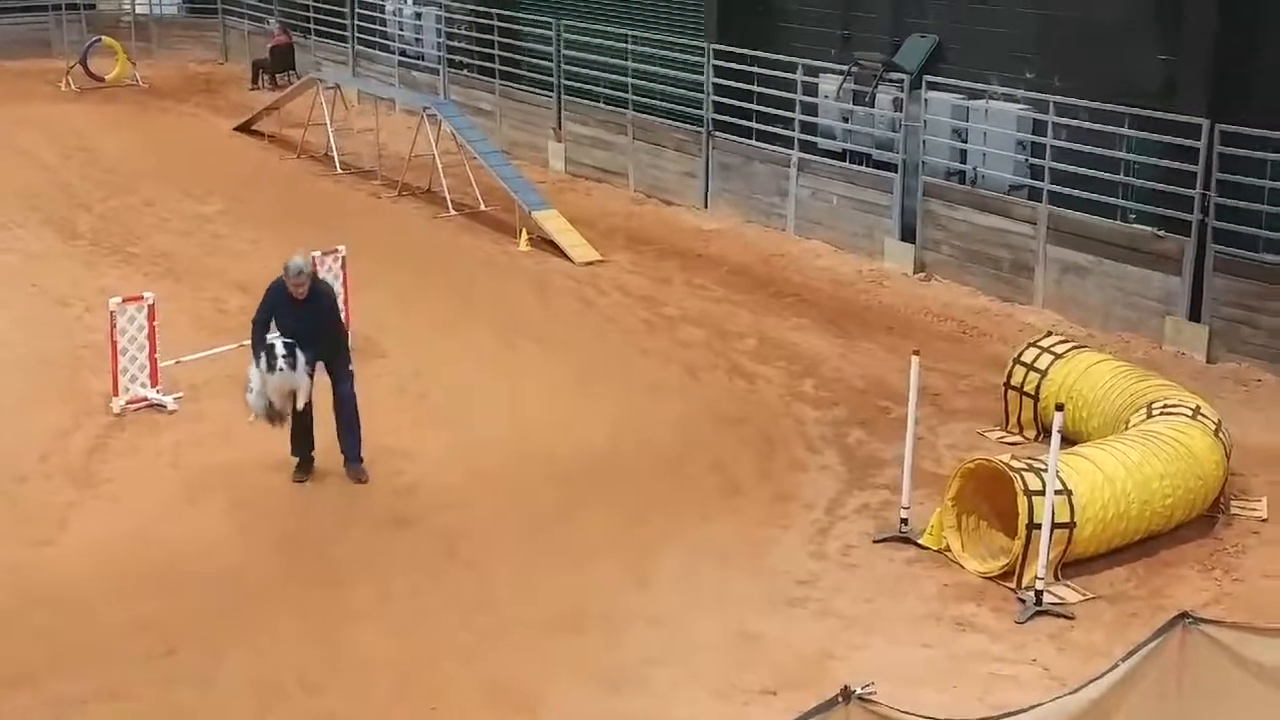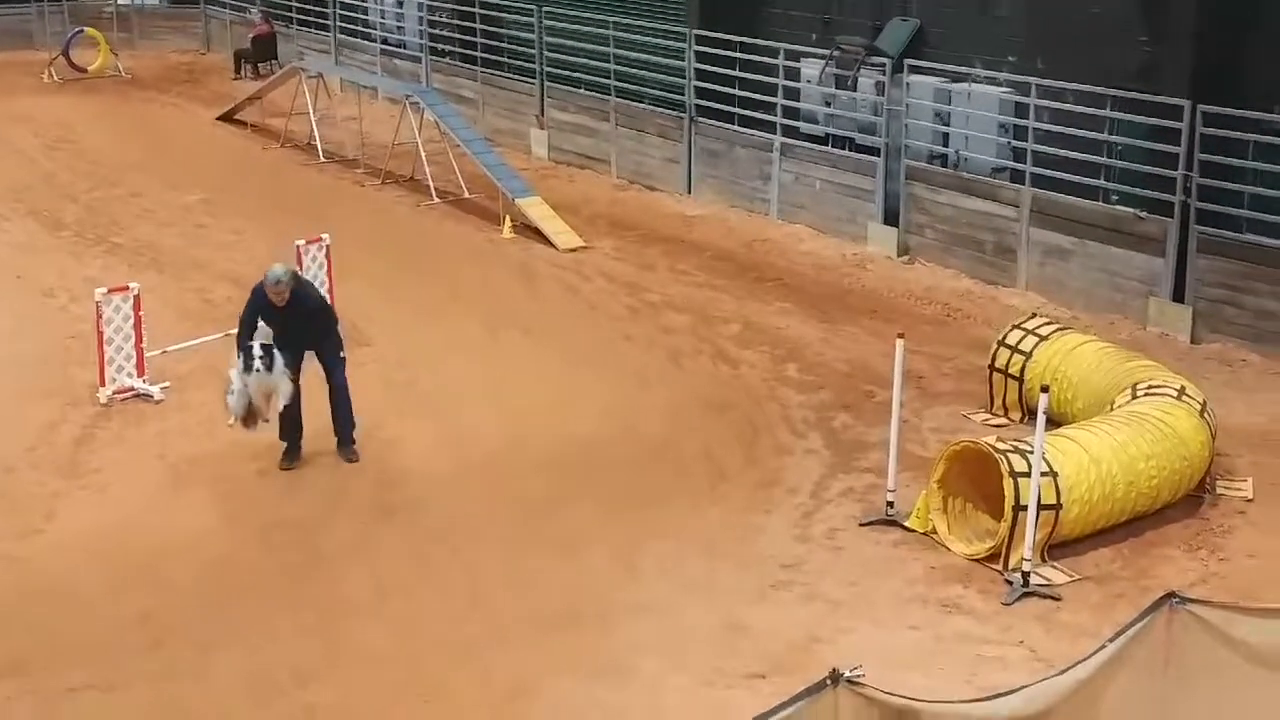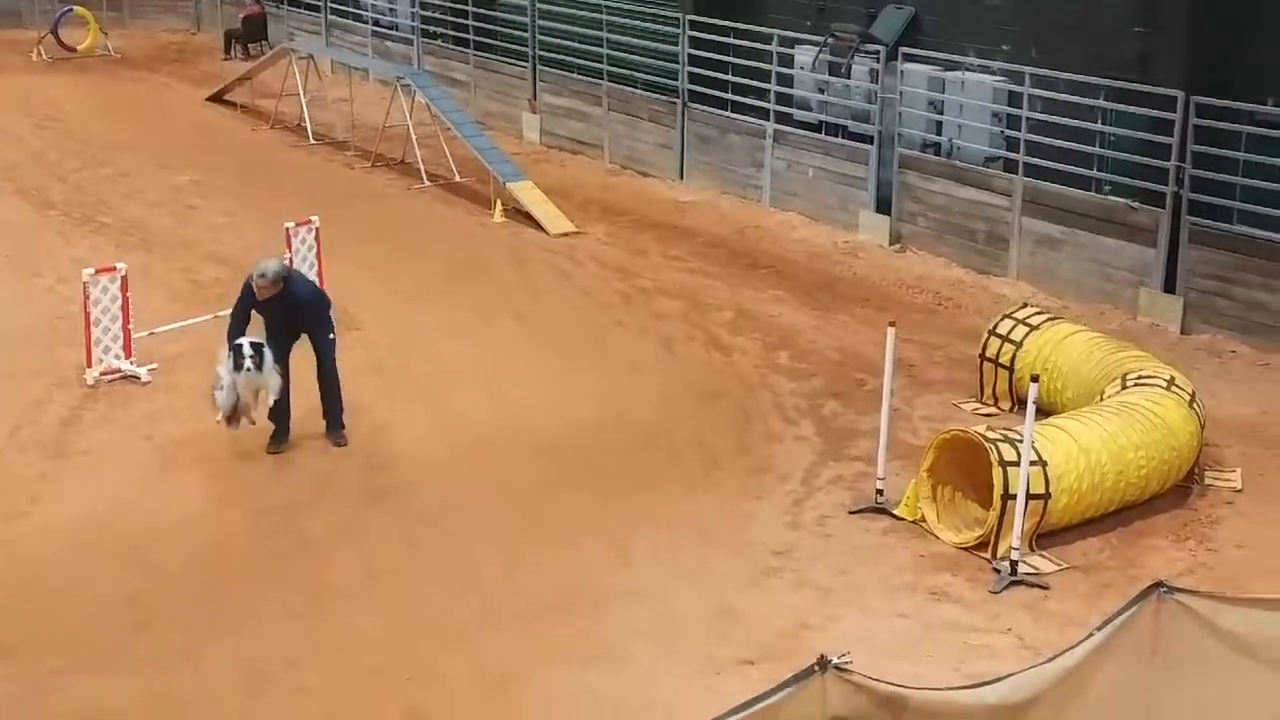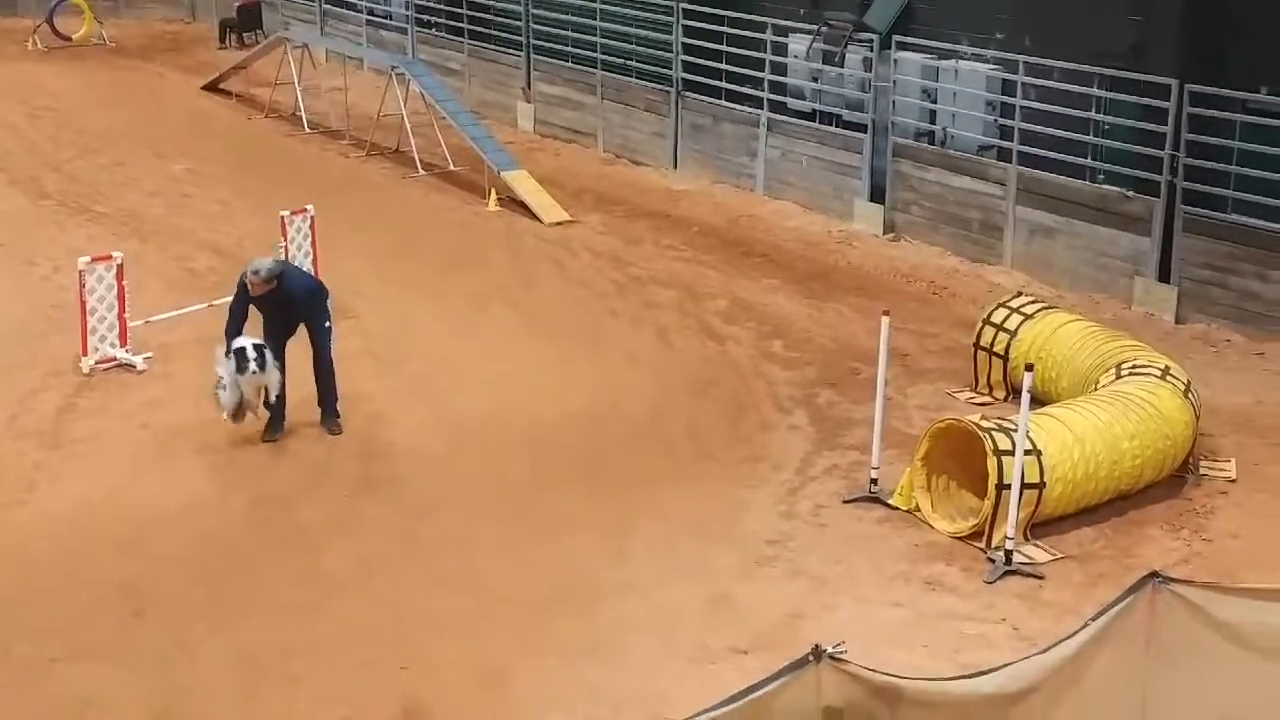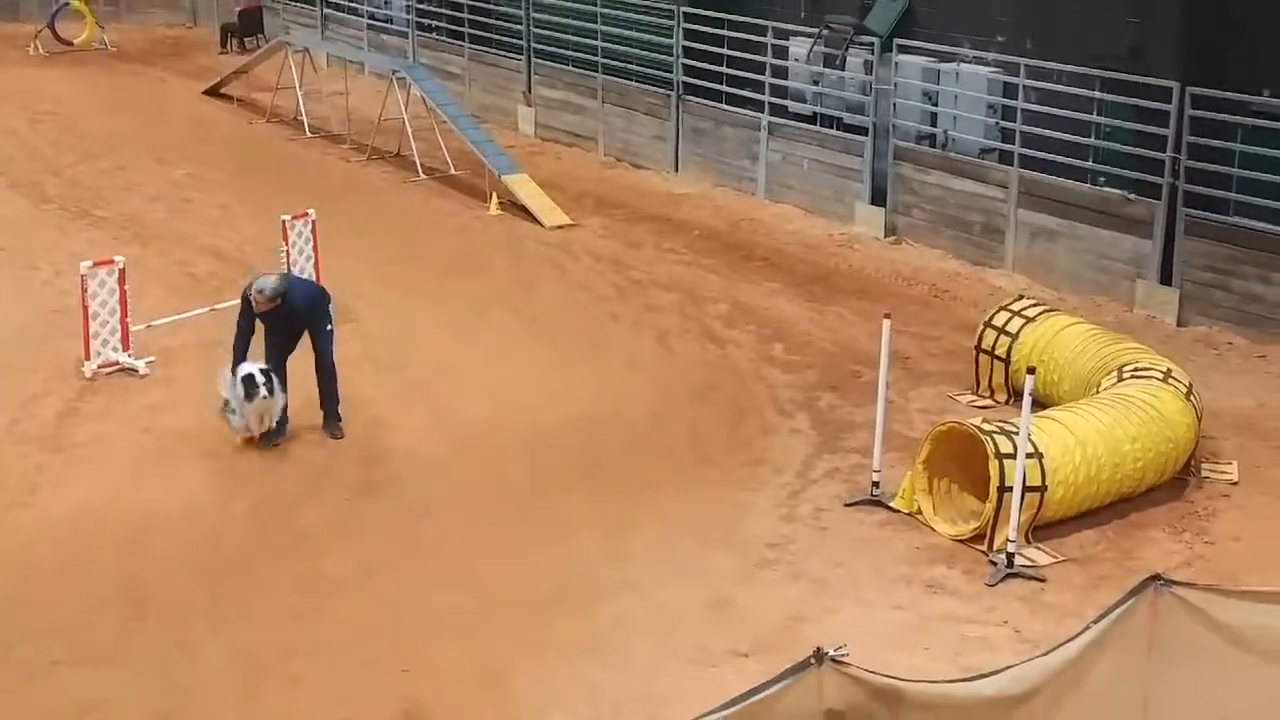
dt=0.2s
person 1, frame 1
left shoulder: (324, 294)
right shoulder: (275, 291)
left elbow: (329, 334)
right elbow: (259, 326)
left wrist: (306, 363)
left hip: (331, 347)
right hip: (296, 348)
left knee: (344, 396)
left ankle: (353, 459)
right ankle: (304, 459)
person 1, frame 2
left shoulder: (309, 296)
right shoulder: (259, 294)
left elbow: (317, 332)
right elbow: (246, 327)
left wrist: (285, 361)
left hip: (322, 335)
right hip: (286, 338)
left knee: (337, 381)
left ankle: (345, 441)
right ankle: (292, 446)
person 1, frame 3
left shoulder: (302, 292)
right shoulder: (251, 286)
left elbow: (296, 329)
right elbow: (238, 320)
left hip: (315, 318)
right hip: (279, 322)
left knee: (327, 365)
right knee: (277, 368)
left ankle: (334, 426)
right ankle: (280, 429)
person 1, frame 4
left shoulder: (296, 288)
right shoulder: (247, 282)
left elbow: (290, 327)
right elbow: (236, 317)
left hip: (313, 304)
right hip: (277, 311)
left knee: (323, 354)
right knee: (273, 357)
left ankle: (329, 413)
right ankle: (276, 418)
person 1, frame 5
left shoulder: (298, 301)
right shoulder: (250, 295)
left elbow: (290, 340)
right elbow: (243, 334)
left hip: (315, 310)
left knee: (325, 360)
right knee: (274, 364)
left ankle: (331, 418)
right ankle: (277, 423)
